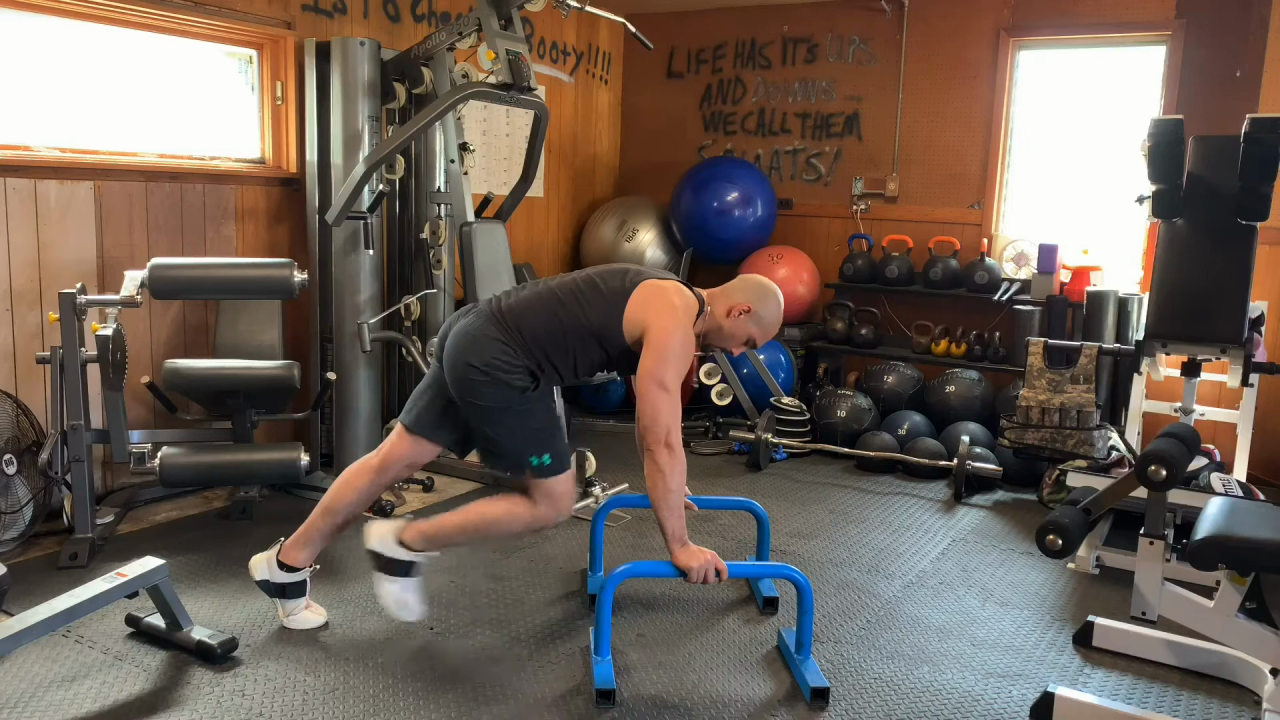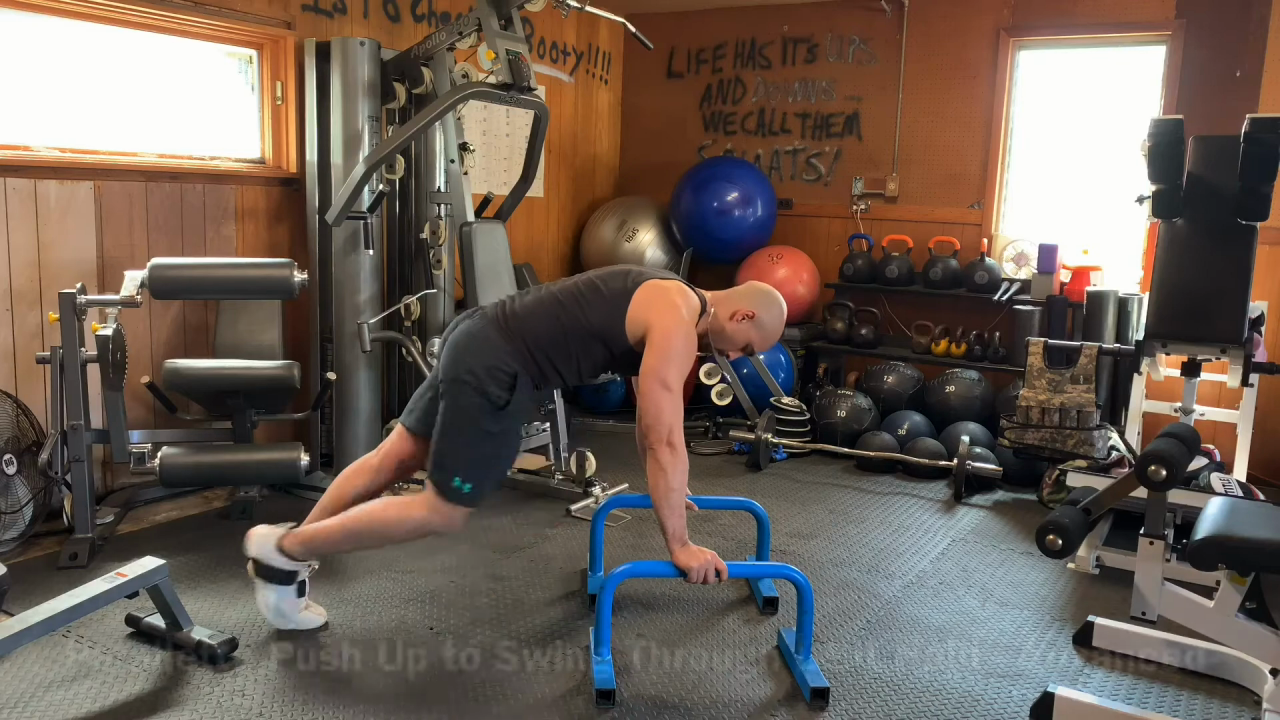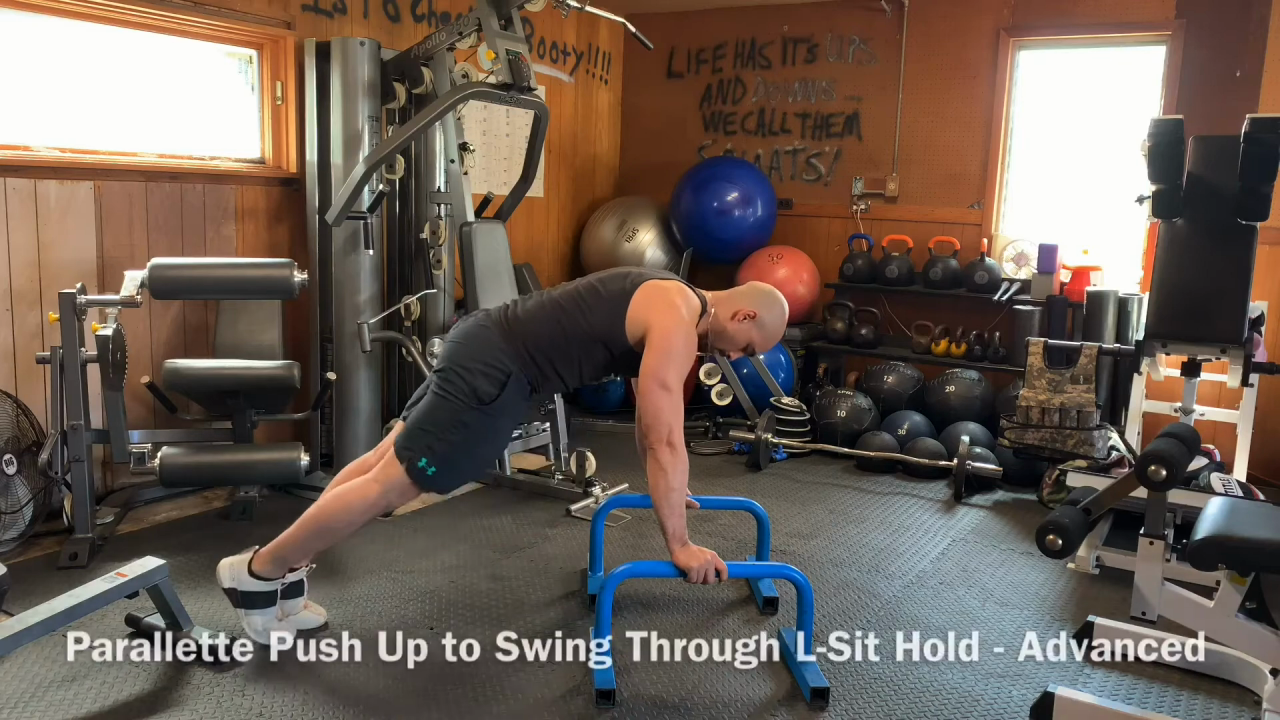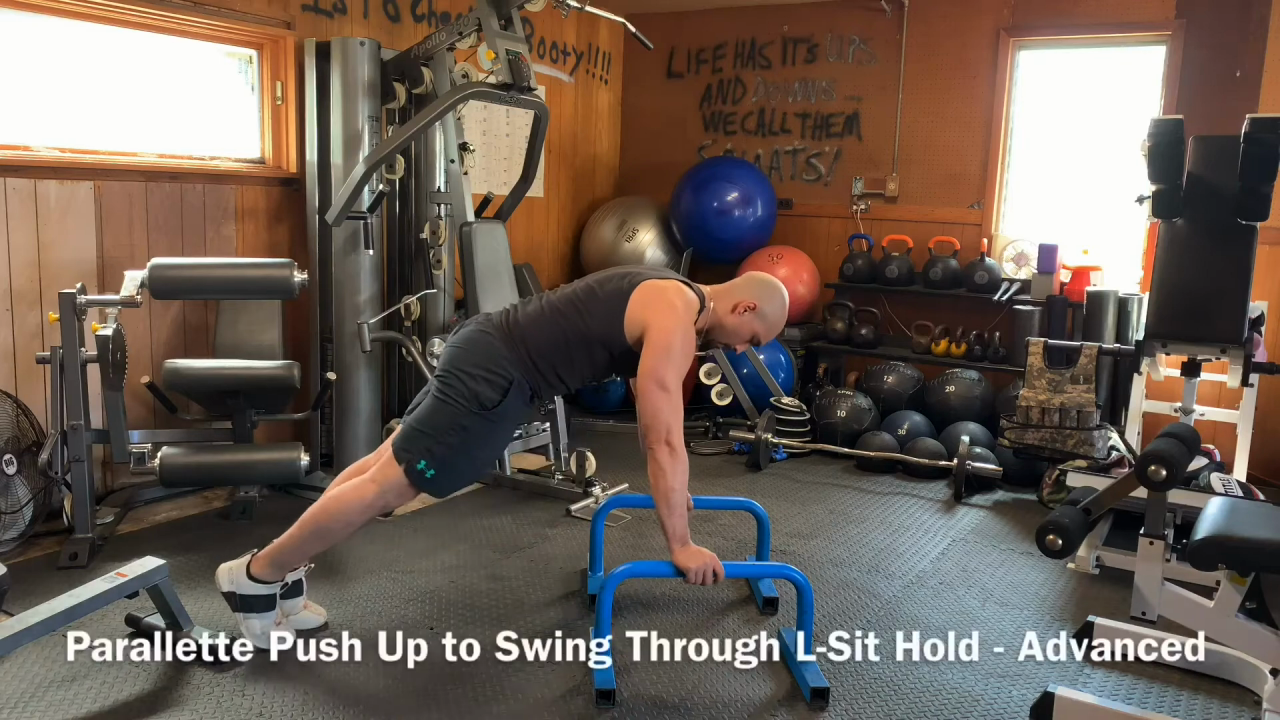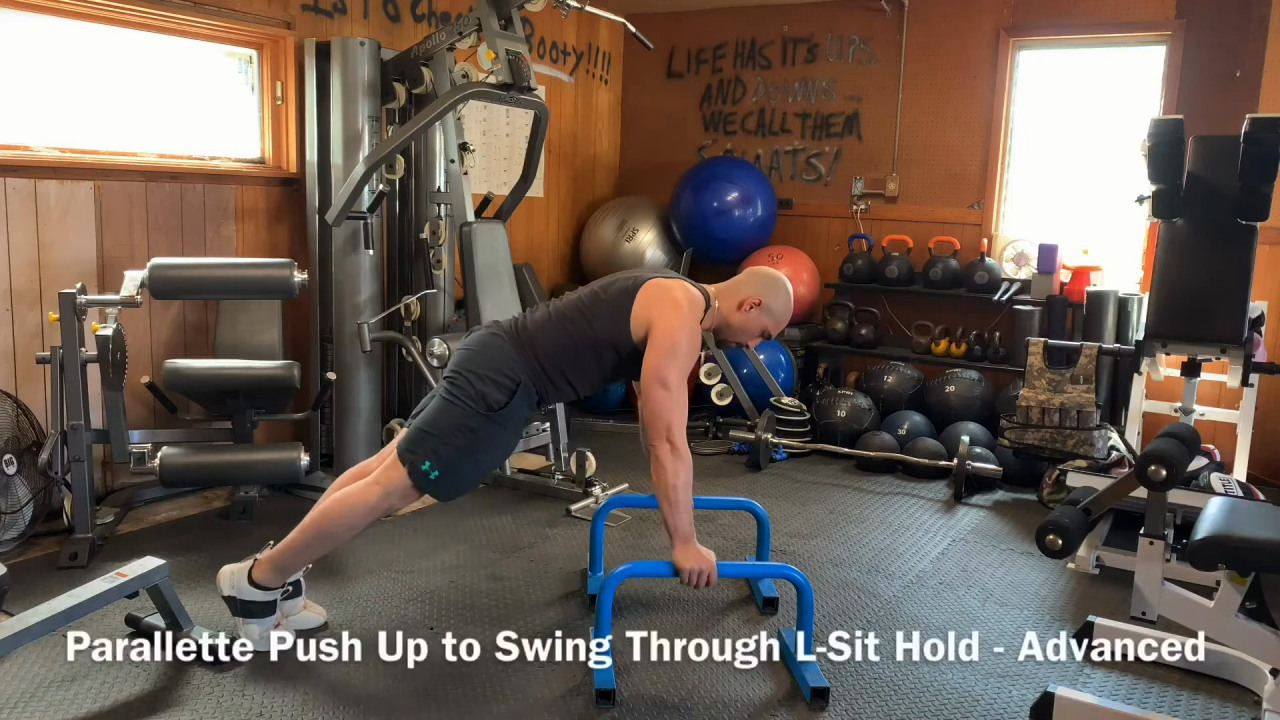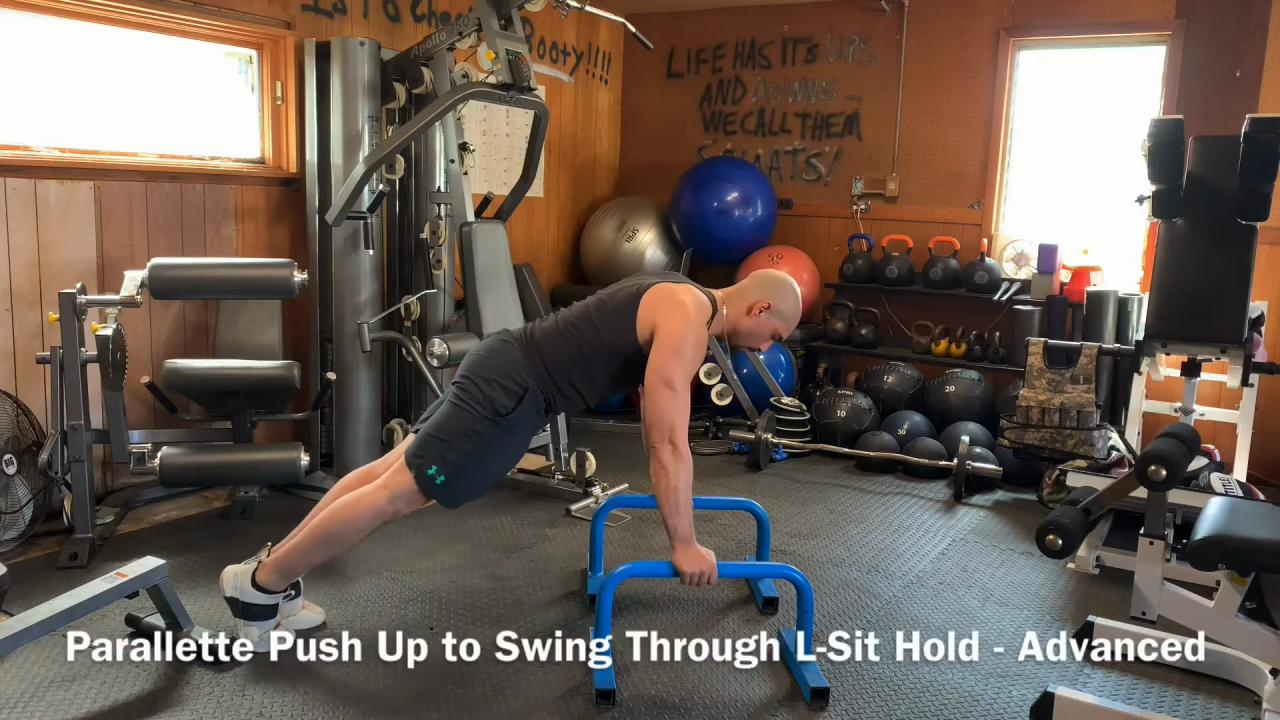
dt=0.2s
person 1, frame 1
left shoulder: (666, 295)
right shoulder: (674, 323)
left elbow: (650, 416)
right elbow: (663, 441)
left wrist: (663, 484)
right wrist: (680, 544)
left hip: (474, 332)
right hip: (496, 360)
left knee: (395, 458)
right knee: (552, 503)
left ankle: (286, 565)
right ankle: (402, 545)
person 1, frame 2
left shoulder: (668, 300)
right shoulder: (678, 322)
left elbow: (650, 417)
right elbow: (665, 440)
left wrist: (663, 486)
right wrist: (680, 544)
left hip: (478, 337)
right hip: (495, 367)
left knee: (392, 460)
right knee: (442, 510)
left ankle: (290, 566)
right ankle: (282, 552)
person 1, frame 3
left shoulder: (671, 300)
right shoulder: (678, 323)
left elbow: (651, 416)
right elbow: (665, 442)
left wrist: (666, 489)
right wrist: (680, 546)
left hip: (483, 341)
right hip: (493, 370)
left knee: (388, 458)
right knee: (391, 485)
left ankle: (287, 572)
right ankle: (256, 573)
person 1, frame 4
left shoulder: (670, 296)
right shoulder: (674, 321)
left elbow: (651, 413)
right elbow: (664, 441)
left wrist: (668, 489)
right wrist: (681, 545)
left hip: (485, 346)
right hip: (494, 377)
left knee: (386, 462)
right knee: (387, 484)
left ankle: (283, 570)
right ankle: (255, 576)
person 1, frame 5
left shoulder: (673, 295)
right shoulder: (680, 319)
left elbow: (652, 405)
right elbow: (667, 438)
left wrist: (671, 489)
right wrist: (684, 543)
left hip: (495, 355)
right hip: (502, 381)
left knee: (388, 464)
right knee: (390, 486)
left ankle: (279, 570)
right ankle: (256, 582)
person 1, frame 6
left shoulder: (681, 300)
right shoulder: (686, 320)
left elbow: (654, 405)
right elbow: (669, 440)
left wrist: (673, 488)
right wrist: (684, 545)
left hip: (505, 367)
right hip: (511, 389)
left knee: (393, 468)
right knee: (396, 492)
left ankle: (277, 563)
right ankle: (259, 584)
